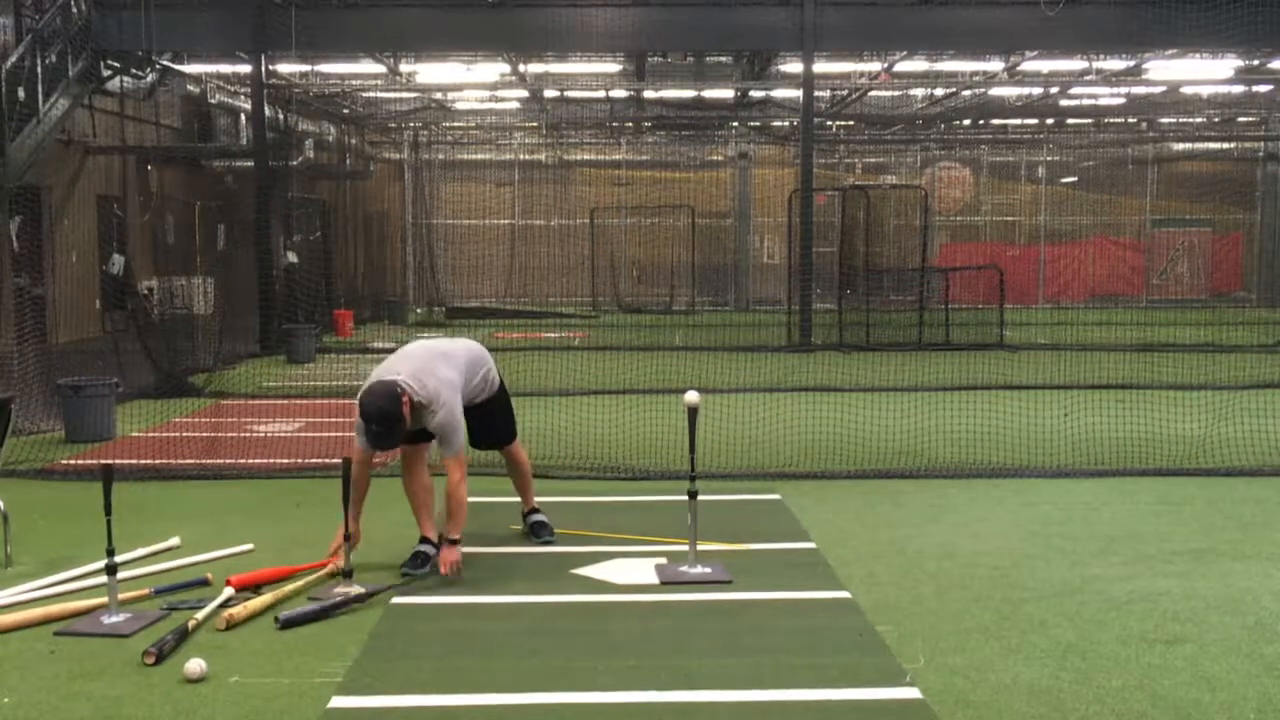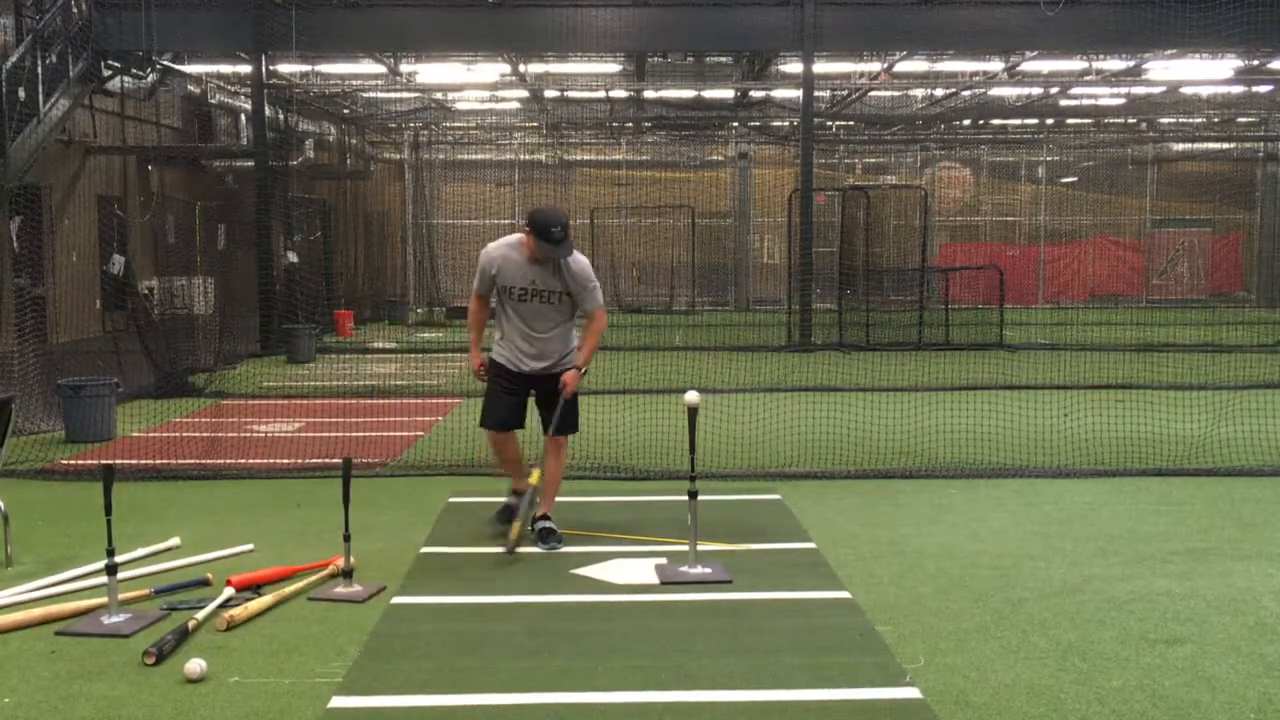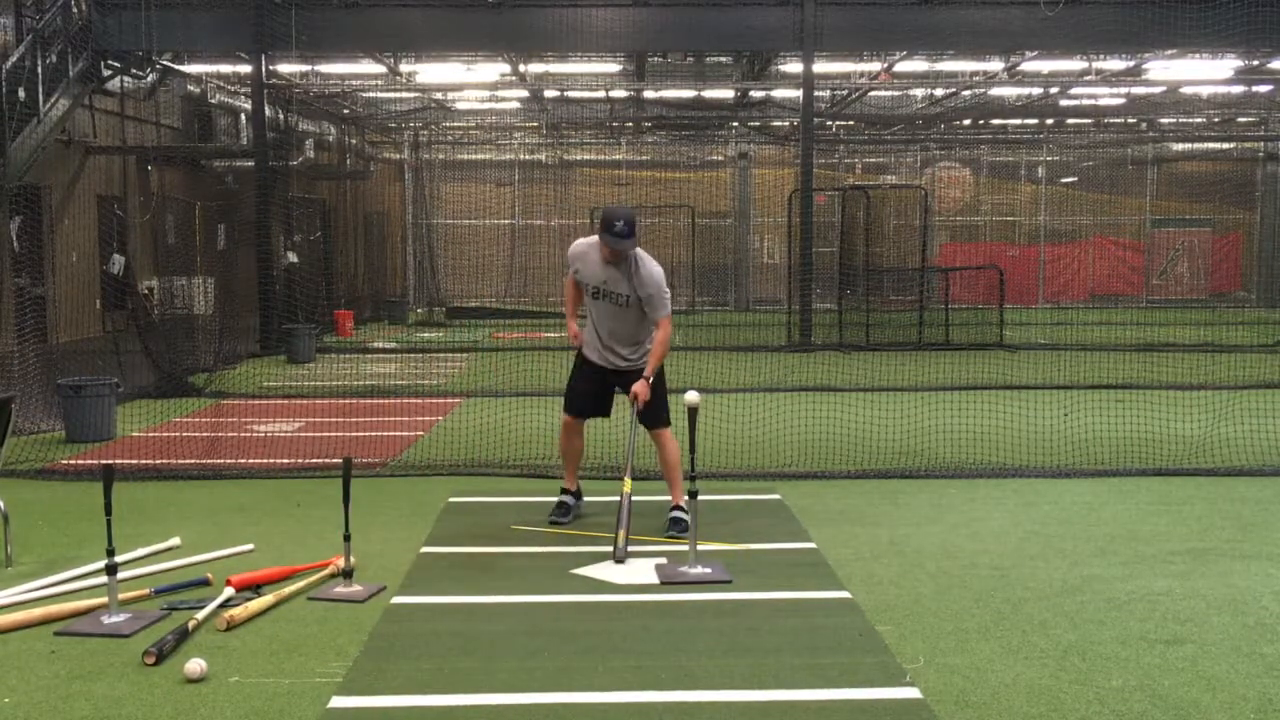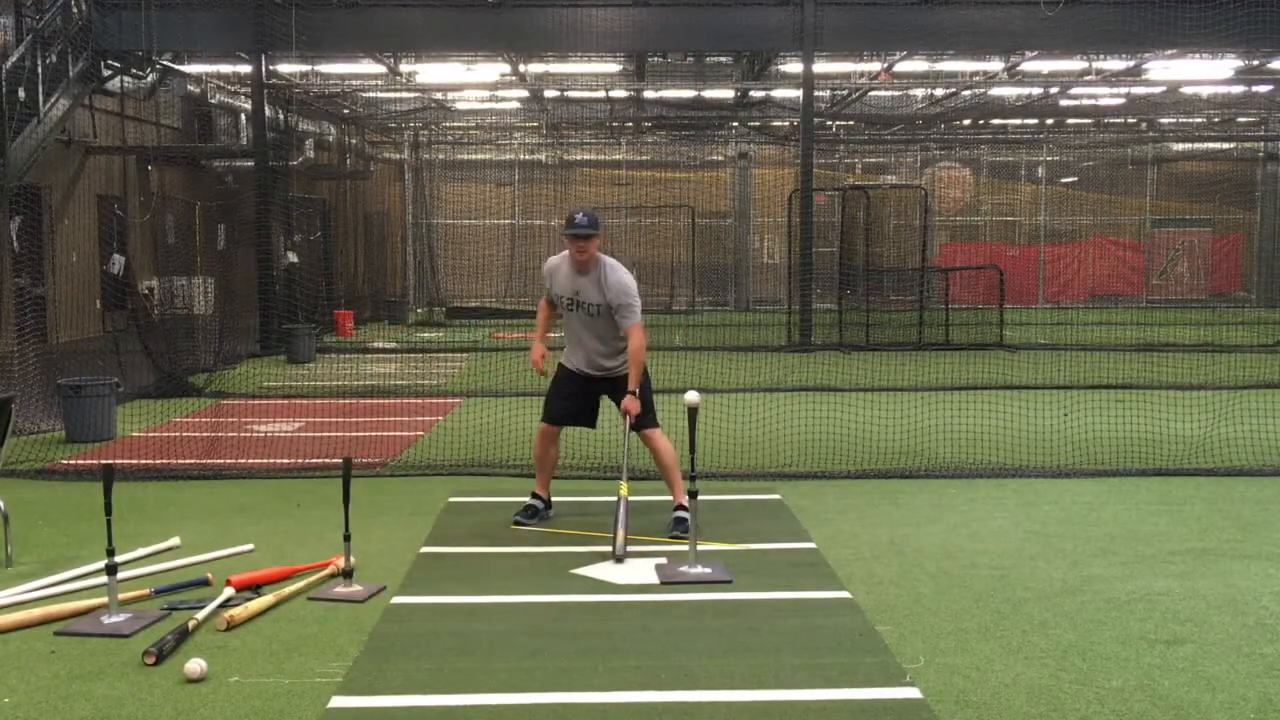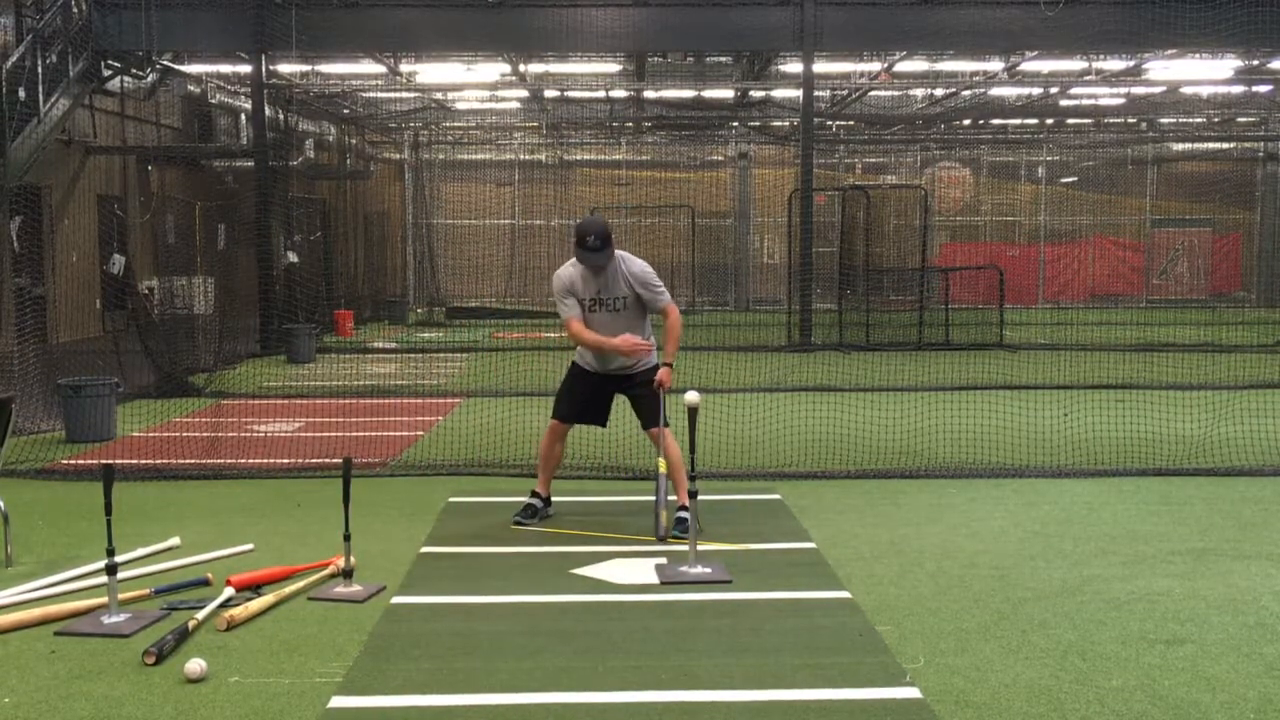
dt=1s
person 1, frame 1
left shoulder: (439, 404)
right shoulder: (372, 403)
left elbow: (456, 475)
right elbow: (361, 463)
left wrist: (453, 541)
right wrist: (352, 521)
left hip: (478, 377)
left knee: (508, 447)
right knee: (410, 456)
left ankle: (531, 511)
right ankle: (429, 541)
person 1, frame 2
left shoulder: (577, 266)
right shoulder: (494, 255)
left elbow: (598, 319)
right elbow: (479, 300)
left wrist: (579, 368)
right wrist: (475, 349)
left hip: (560, 364)
right hip: (508, 360)
left knee: (558, 438)
right knee: (498, 432)
left ankle: (543, 516)
right ankle: (518, 489)
person 1, frame 3
left shoulder: (649, 272)
right shoulder: (579, 251)
left elbow: (664, 329)
left wrist: (647, 378)
right wrist: (571, 319)
left hip: (640, 361)
right hip: (593, 355)
left knee: (660, 430)
right knee: (570, 421)
left ankle: (678, 506)
right ankle: (570, 492)
person 1, frame 4
left shoulder: (618, 280)
right shoulder: (553, 268)
left elbow: (636, 337)
left wrist: (632, 392)
right wrist: (538, 340)
left hip: (621, 369)
right hip: (575, 366)
left knee: (650, 432)
right knee: (547, 429)
left ankle: (681, 506)
right ankle: (541, 499)
person 1, frame 5
left shoulder: (636, 270)
right shoulder: (564, 277)
left elbow: (672, 314)
right elbow: (576, 330)
left wrist: (667, 364)
right wrist: (614, 344)
left hip: (640, 366)
right hip: (590, 365)
left knee: (660, 432)
right knee: (557, 426)
left ankle: (684, 507)
right ankle: (540, 498)
